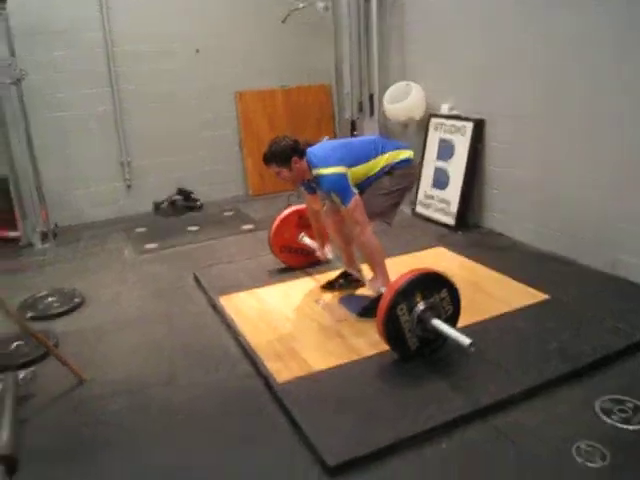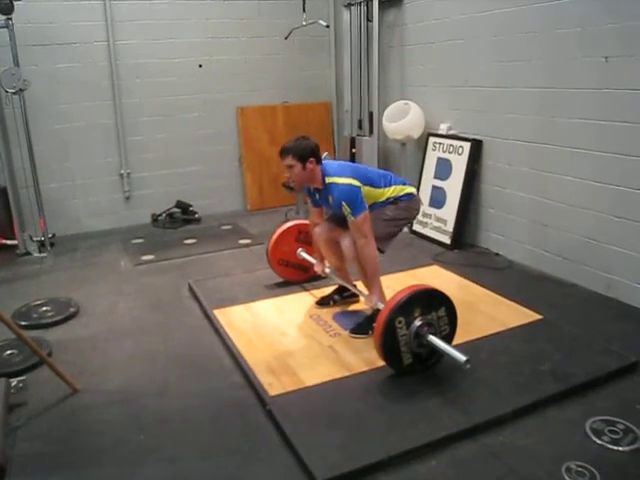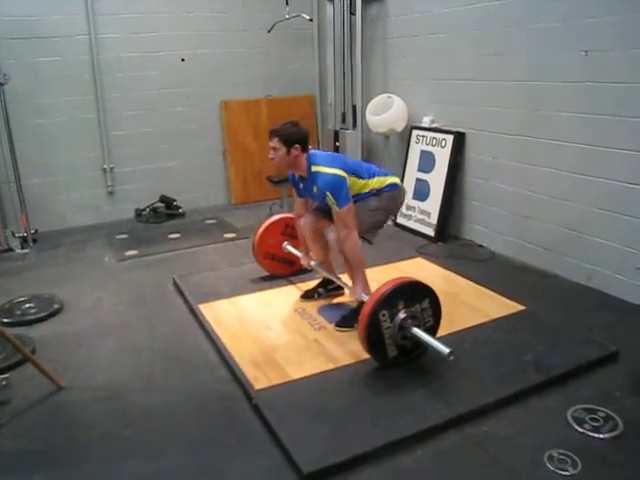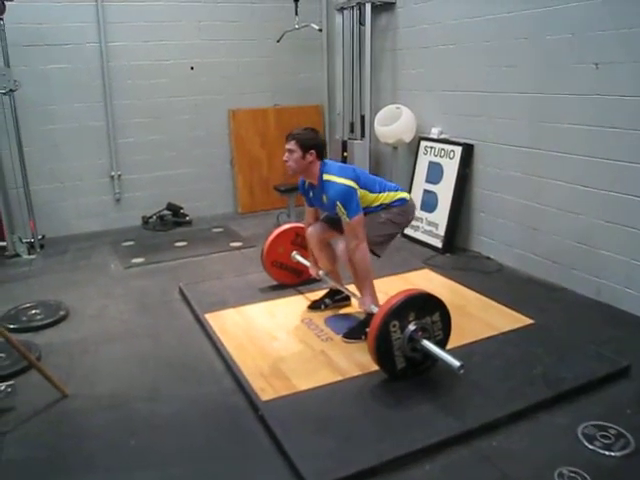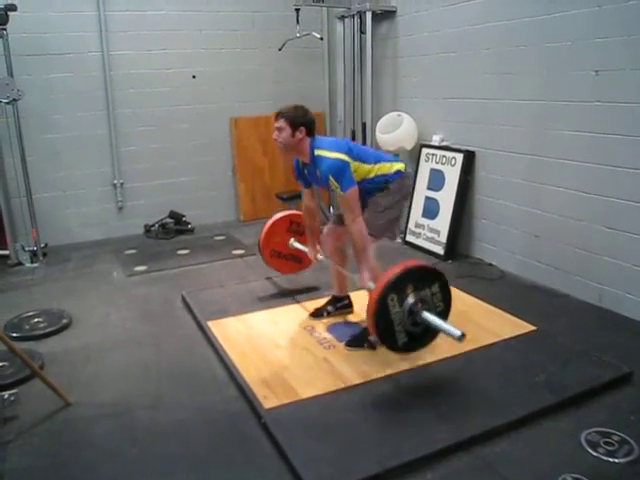
dt=1s
person 1, frame 1
left shoulder: (330, 175)
right shoulder: (306, 166)
left elbow: (360, 226)
right elbow: (314, 209)
left wrist: (378, 278)
right wrist: (321, 245)
left hip: (398, 166)
right hip: (376, 163)
left knee: (354, 225)
right knee: (330, 215)
right ankle: (352, 273)
person 1, frame 2
left shoulder: (342, 188)
right shoulder: (311, 183)
left elbow: (365, 240)
right elbow: (316, 223)
left wrist: (375, 293)
right wrist: (319, 259)
left hip: (401, 201)
right hip: (373, 201)
left knee: (350, 245)
right knee: (323, 234)
left ankle: (381, 309)
right ankle: (347, 289)
person 1, frame 3
left shoulder: (327, 177)
right shoulder: (297, 172)
left elbow: (348, 232)
right elbow: (300, 214)
left wrist: (358, 284)
right wrist: (305, 252)
left hip: (385, 191)
right hip: (357, 191)
left knee: (340, 237)
right knee: (309, 225)
right ankle: (331, 282)
person 1, frame 4
left shoulder: (338, 187)
right shoulder: (306, 181)
left elbow: (357, 243)
right elbow: (310, 223)
left wrist: (367, 296)
right wrist: (313, 263)
left hip: (395, 207)
right hip: (365, 206)
left knee: (345, 249)
right knee: (314, 234)
left ankle: (374, 315)
right ankle: (338, 293)
person 1, frame 5
left shoulder: (331, 162)
right shoulder: (301, 162)
left elbow: (354, 218)
right elbow: (309, 205)
left wrist: (364, 270)
right wrist: (312, 243)
left hip: (391, 183)
right hip: (365, 187)
left knee: (364, 251)
right knee: (331, 237)
right ankle: (340, 300)
